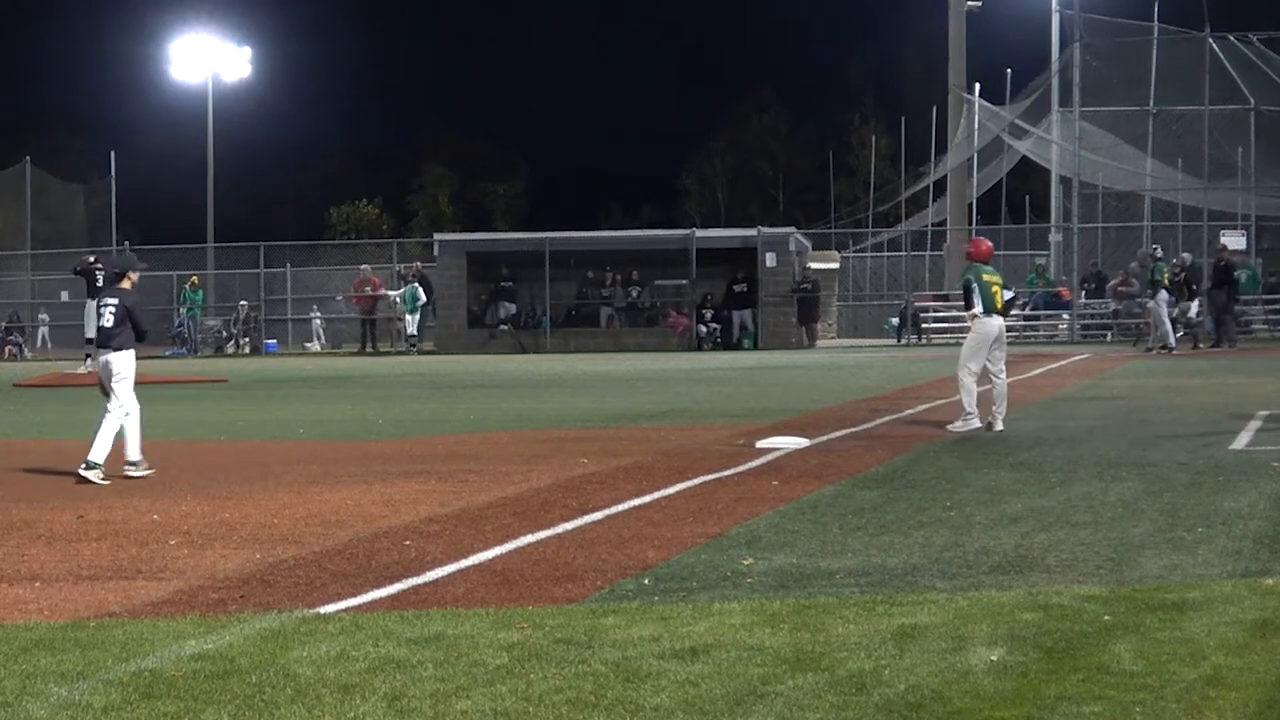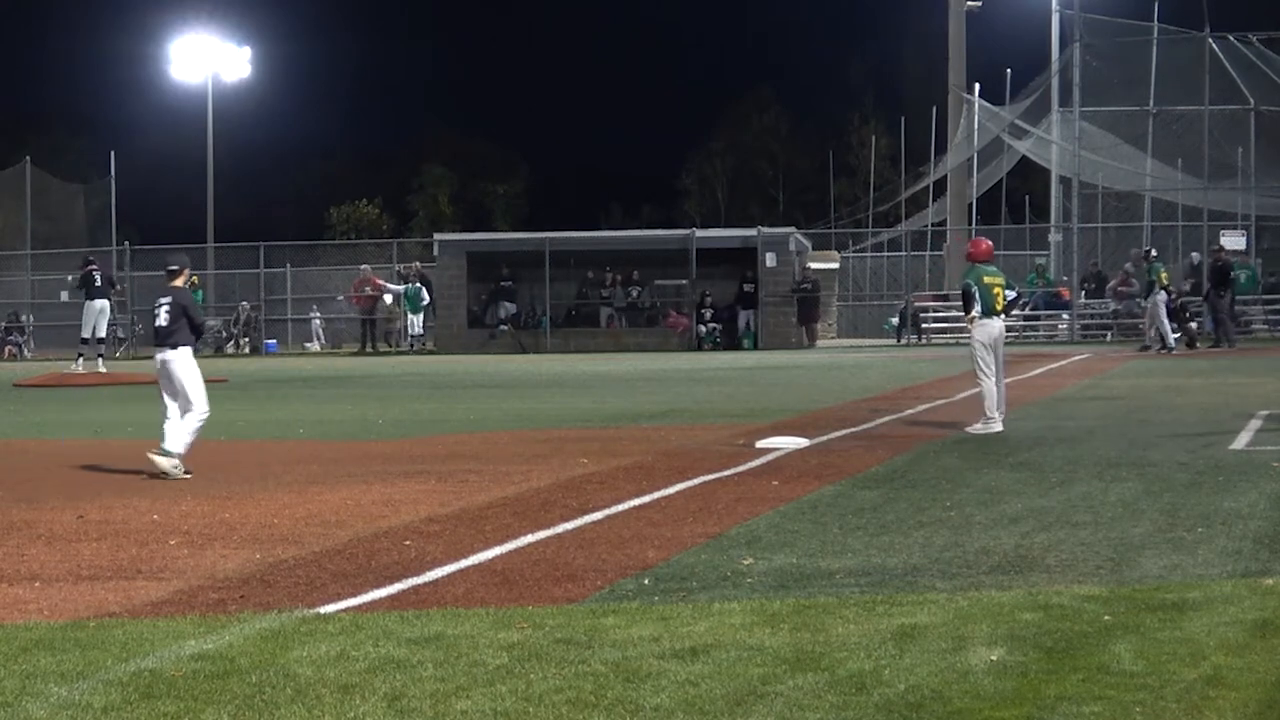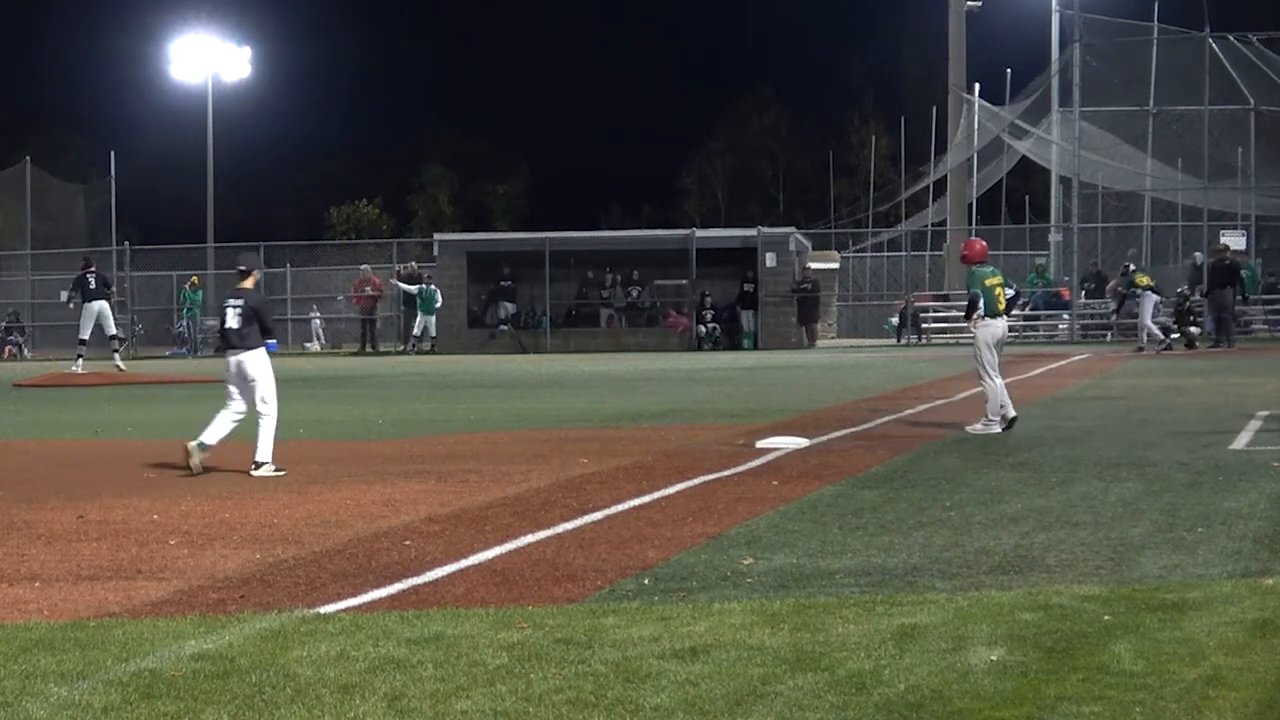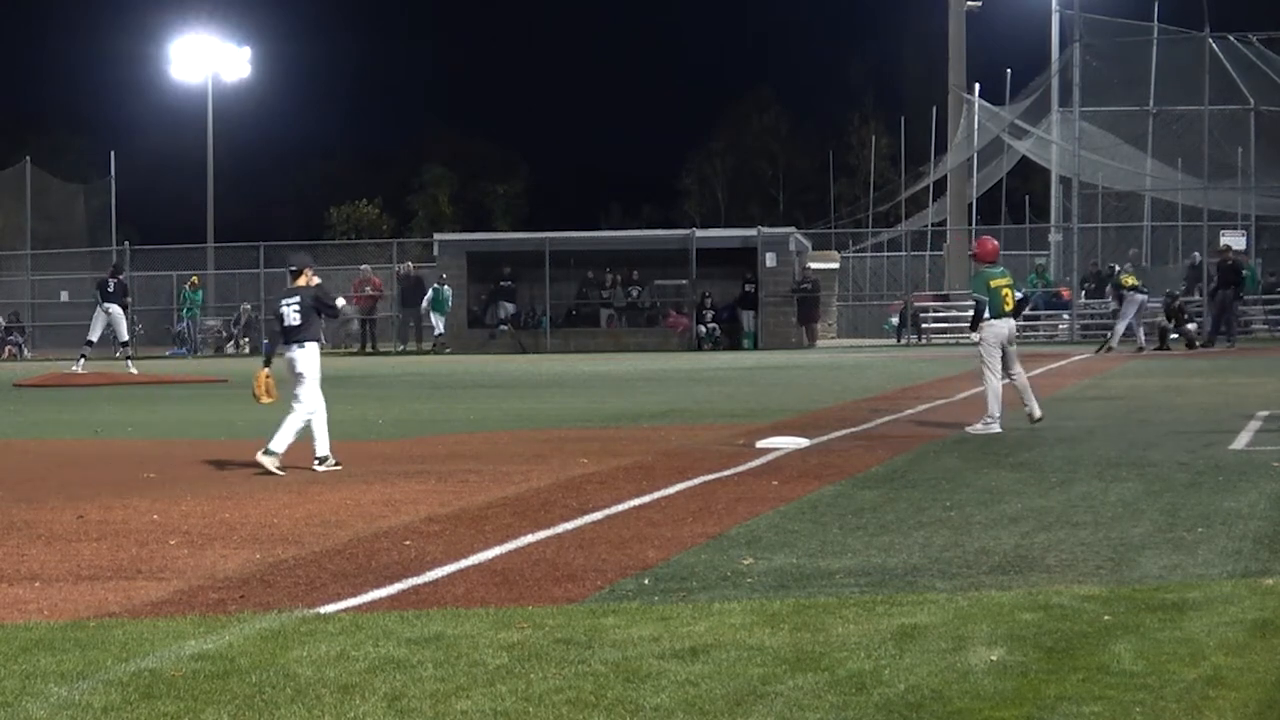
dt=0.5s
person 1, frame 1
left shoulder: (104, 297)
right shoulder: (130, 298)
left elbow: (104, 330)
right elbow: (141, 333)
left hip: (103, 356)
right hip: (122, 356)
left knee: (130, 409)
right knee: (115, 412)
left ankle: (134, 462)
right ankle: (92, 465)
person 1, frame 2
left shoulder: (159, 299)
right shoulder: (184, 295)
left elbow: (160, 332)
right elbow: (199, 327)
right wrist: (191, 339)
left hip: (160, 355)
right hip: (181, 355)
left knee: (173, 412)
right knee: (200, 409)
left ankle: (171, 464)
right ankle: (168, 453)
person 1, frame 3
left shoulder: (227, 299)
right shoulder: (255, 298)
left elbow: (223, 334)
right elbow: (270, 332)
left hip: (232, 357)
right hip: (254, 356)
left knee: (234, 409)
right knee: (267, 410)
left ankle: (200, 446)
right ankle: (262, 463)
person 1, frame 4
left shoulder: (283, 300)
right shoulder: (311, 293)
left elbow: (275, 334)
right elbow: (334, 312)
left wrist: (267, 364)
right wrist: (320, 286)
left hip: (291, 352)
right hip: (307, 351)
left knee: (316, 406)
right knee: (303, 408)
left ankle: (323, 457)
right ankle: (271, 452)
person 2, frame 1
left shoulder: (973, 269)
right shoulder: (995, 274)
left elbow: (968, 284)
right elbow: (1011, 295)
left wrist: (969, 308)
left hip: (983, 324)
right hip: (998, 324)
left knee: (966, 370)
right knee: (998, 373)
left ankle: (969, 417)
right ankle: (997, 419)
person 2, frame 2
left shoulder: (974, 271)
right shoulder: (999, 274)
left elbow: (967, 289)
right elbow: (1015, 294)
left wrist: (968, 312)
right wrist: (1004, 312)
left hip: (982, 326)
right hip: (998, 325)
left knee: (985, 375)
right knee: (998, 375)
left ankle: (991, 421)
right ankle: (997, 419)
person 2, frame 3
left shoulder: (975, 274)
right shoulder: (995, 272)
left elbow: (974, 299)
left wrist: (967, 317)
right wrist: (1005, 314)
left hip: (986, 326)
right hip: (1001, 324)
left knee: (988, 375)
right knee: (993, 372)
left ankle: (991, 422)
right ankle: (1007, 410)
person 2, frame 4
left shoulder: (981, 276)
right shoulder: (1006, 273)
left elbow: (980, 306)
right elbow: (1022, 299)
left wrist: (973, 328)
right wrist: (1012, 318)
left hip: (991, 327)
right hip: (1009, 325)
left knee: (992, 375)
right knee: (1014, 369)
left ankle: (991, 422)
right ankle: (1033, 409)
